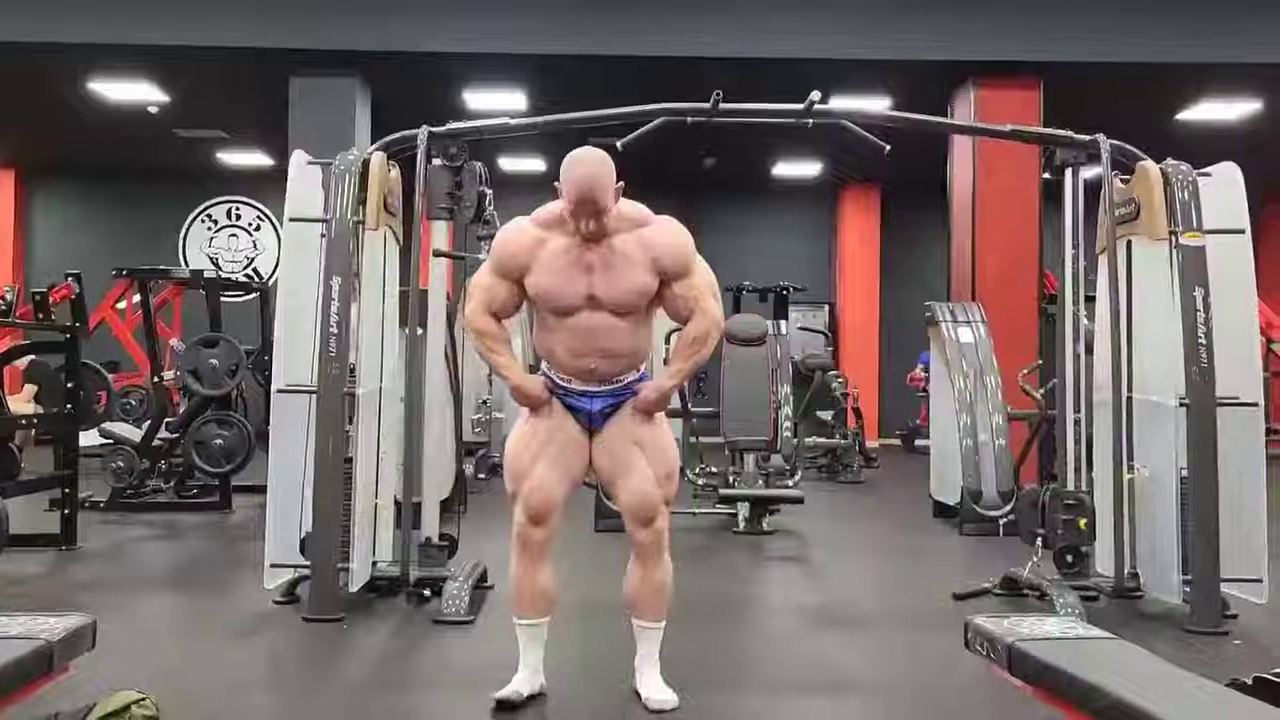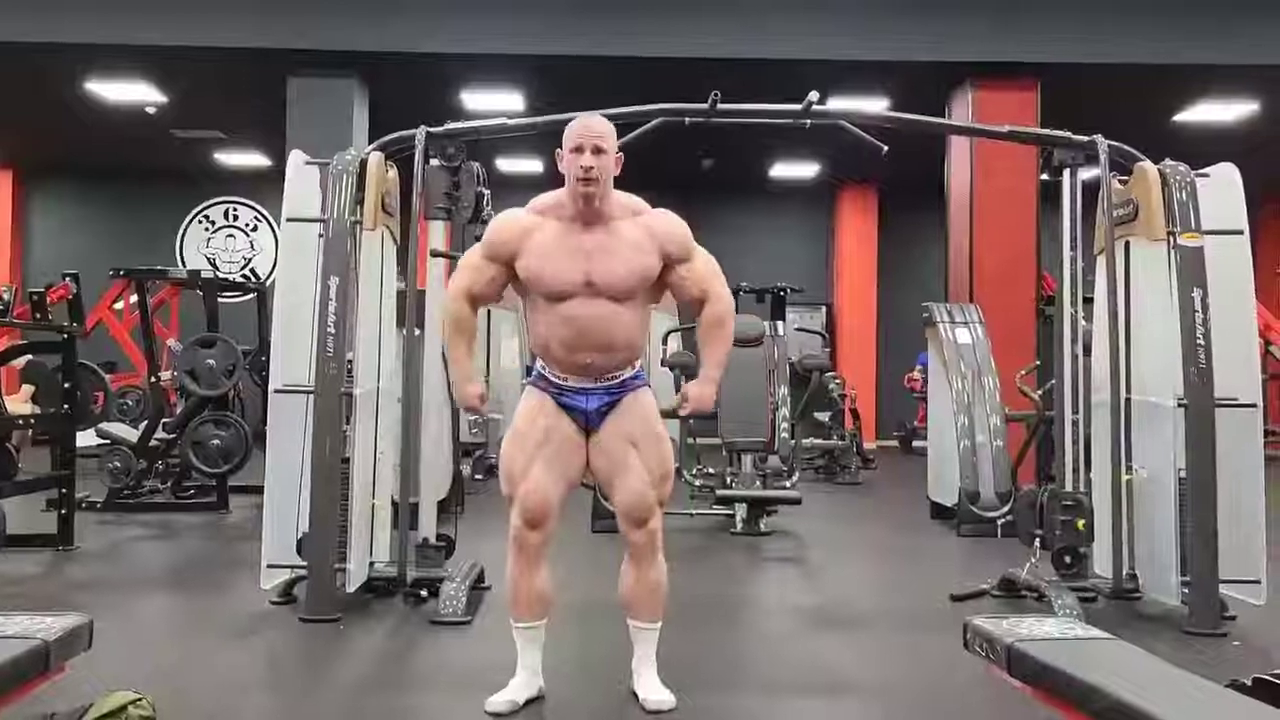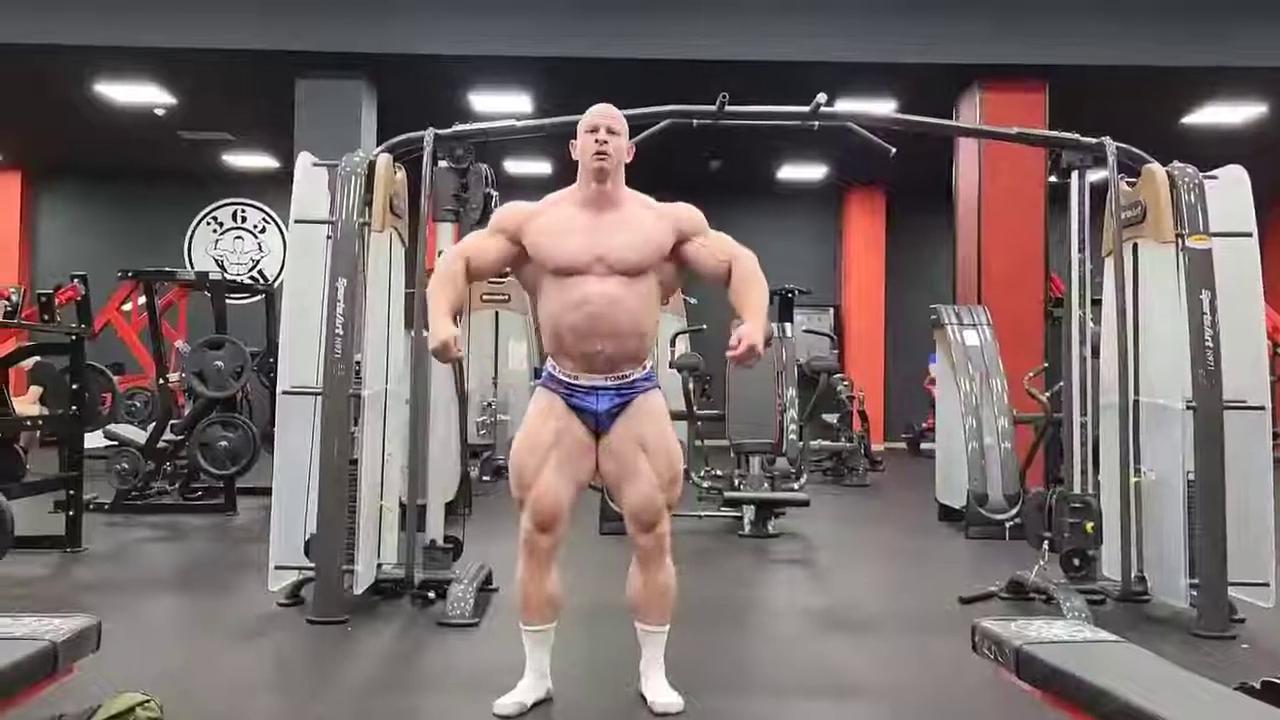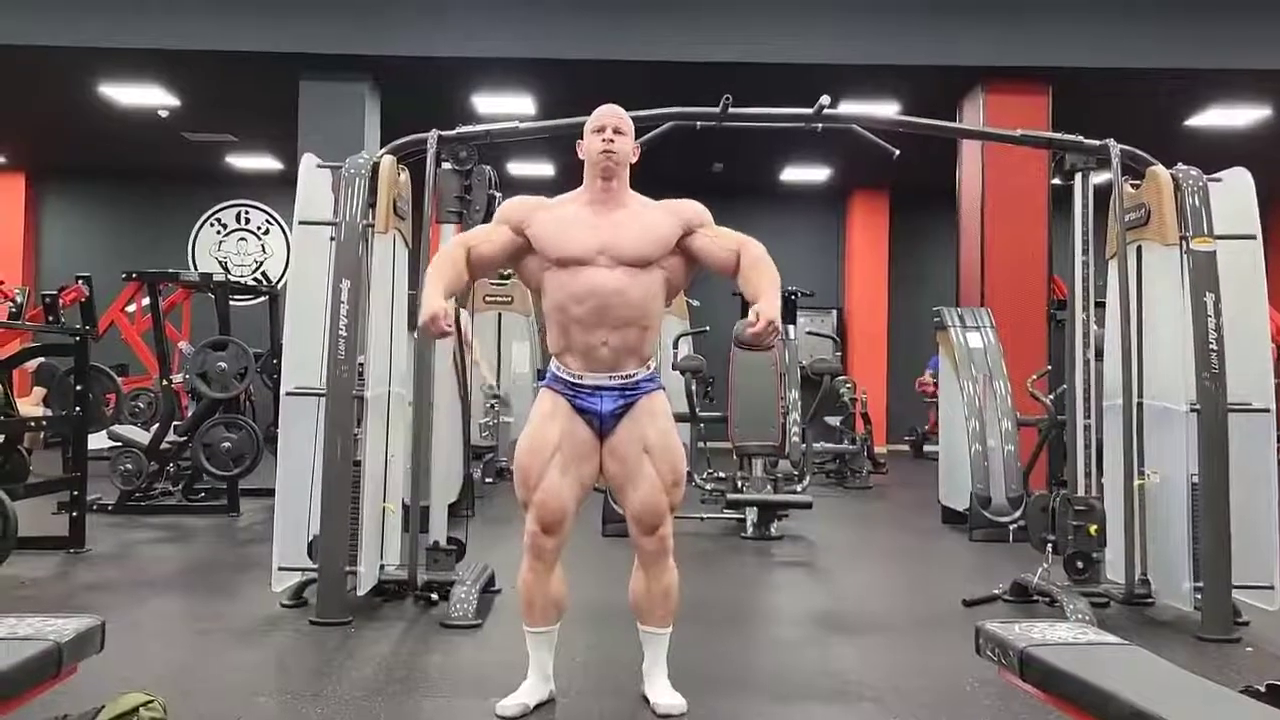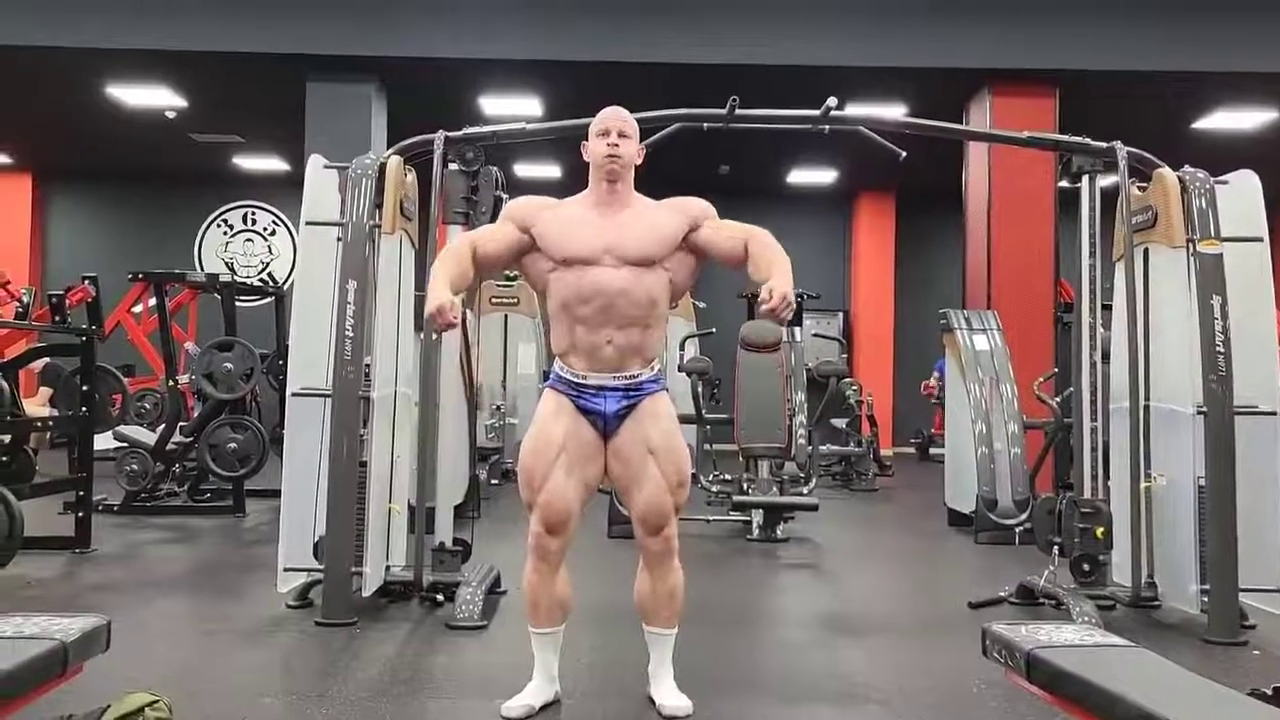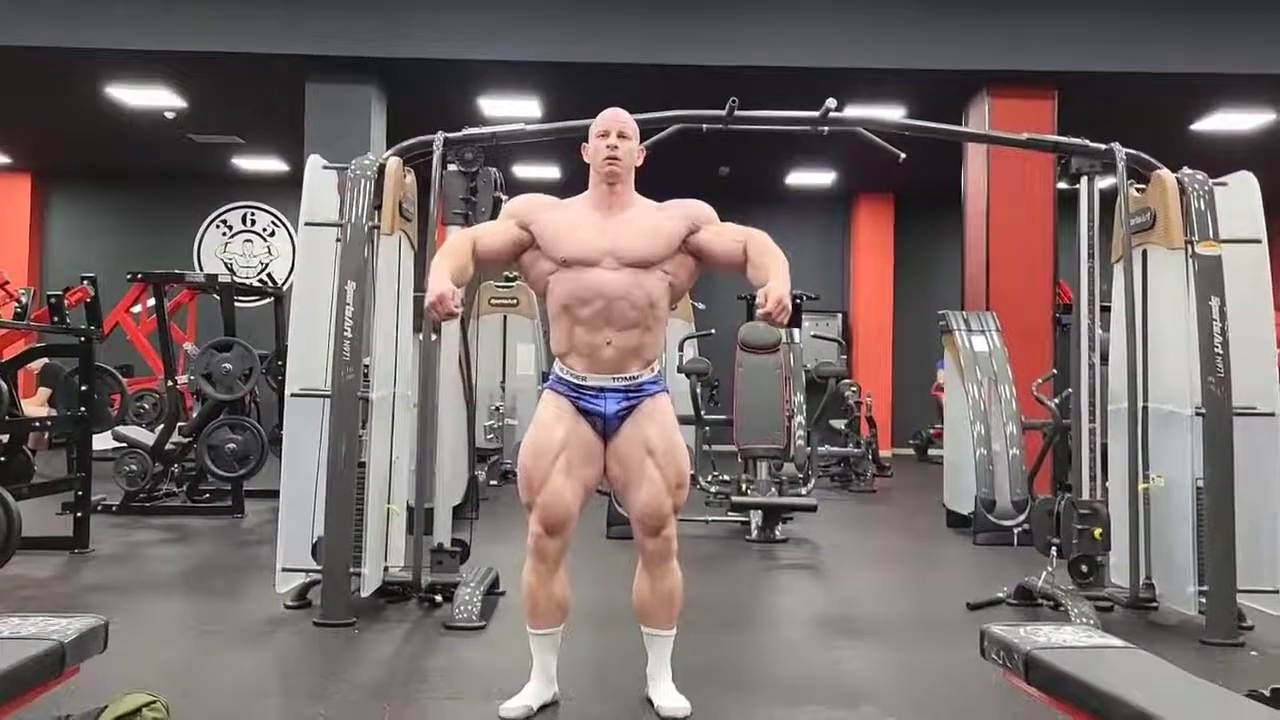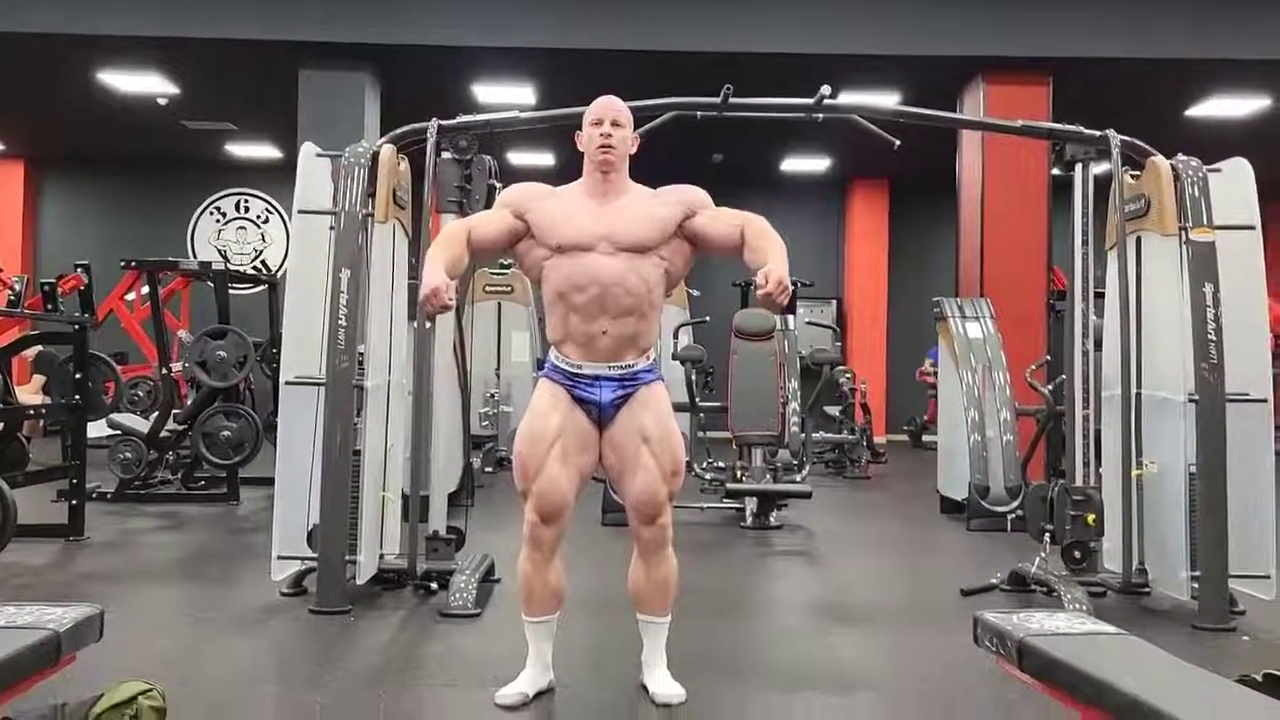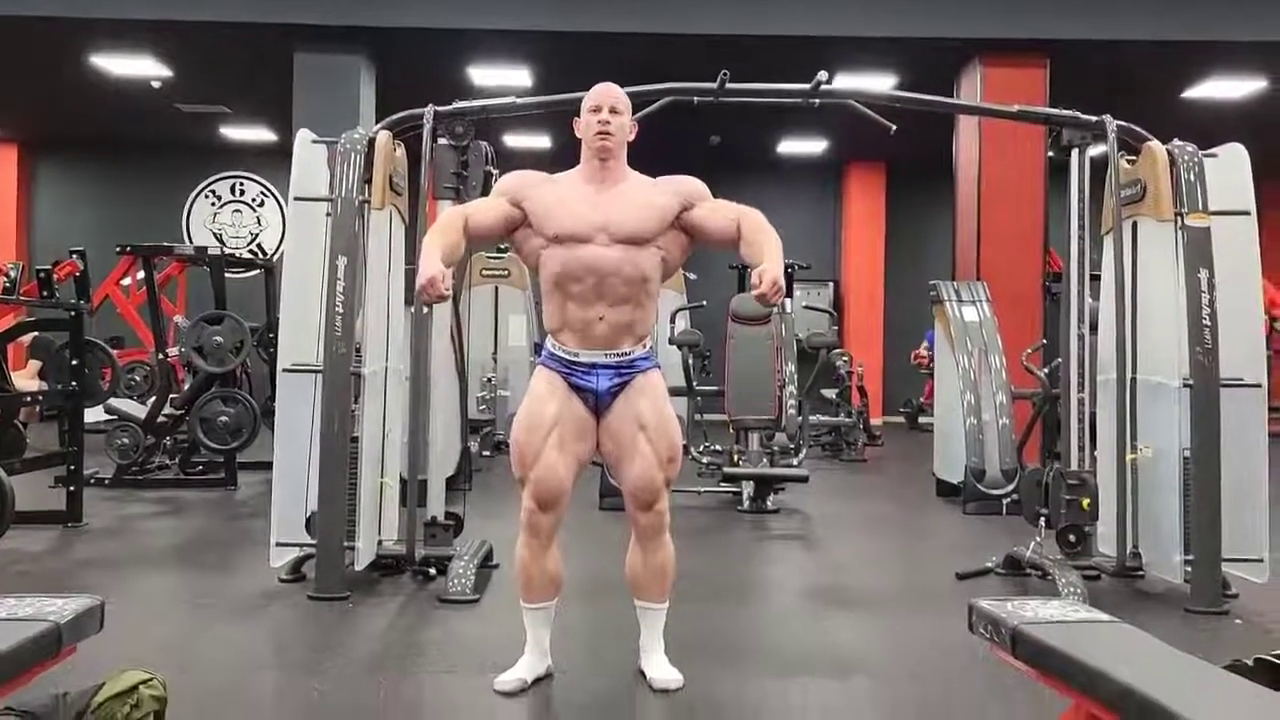
dt=0.5s
person 1, frame 1
left shoulder: (661, 239)
right shoulder: (523, 239)
left elbow: (706, 314)
right elbow: (480, 311)
left wrist: (669, 382)
right wrist: (517, 378)
left hip: (630, 399)
right hip: (554, 399)
left knee: (651, 529)
right knee: (530, 526)
left ankle: (648, 670)
right ankle: (529, 670)
person 1, frame 2
left shoulder: (657, 230)
right shoulder: (519, 228)
left elbow: (714, 298)
right elbow: (462, 294)
left wrist: (709, 377)
right wrist: (463, 373)
left hip: (626, 395)
right hip: (549, 395)
left knee: (644, 530)
right knee: (527, 528)
left ankle: (645, 671)
person 1, frame 3
left shoulder: (669, 219)
right shoulder: (528, 219)
left elbow: (737, 263)
right elbow: (459, 261)
left wrist: (754, 322)
right wrist: (441, 319)
left hip: (635, 394)
right hip: (559, 394)
left knee: (652, 533)
right knee: (537, 532)
person 1, frame 4
left shoulder: (674, 217)
right shoulder: (535, 215)
left elbow: (746, 252)
right elbow: (463, 250)
left wrist: (767, 299)
right wrist: (435, 295)
left hip: (639, 395)
right hip: (564, 393)
left knee: (655, 535)
right knee: (541, 534)
person 1, frame 5
left shoulder: (678, 216)
right shoulder: (538, 215)
left elbow: (751, 240)
right elbow: (469, 248)
left wrist: (778, 277)
right wrist: (441, 288)
left hip: (643, 396)
right hip: (567, 394)
left knee: (660, 535)
right knee: (545, 534)
person 1, frame 6
left shoulder: (679, 218)
right shoulder: (539, 214)
left elbow: (751, 243)
right elbow: (469, 242)
left wrist: (776, 281)
right wrist: (442, 277)
left hip: (643, 397)
right hip: (567, 394)
left knee: (658, 535)
right knee: (544, 535)
person 1, frame 7
left shoulder: (673, 204)
right shoulder: (533, 202)
left elbow: (747, 227)
right elbow: (464, 232)
left wrist: (775, 264)
right wrist: (436, 269)
left hip: (638, 386)
right hip: (562, 384)
left knee: (653, 524)
right knee: (540, 522)
left ankle: (655, 664)
right ankle: (537, 665)
person 1, frame 8
left shoulder: (672, 194)
right shoulder: (532, 191)
left elbow: (745, 221)
right elbow: (460, 220)
left wrist: (770, 261)
right wrist: (433, 259)
left hip: (636, 373)
right hip: (560, 371)
left knee: (651, 510)
right knee: (539, 510)
left ankle: (653, 650)
right ankle: (536, 651)
